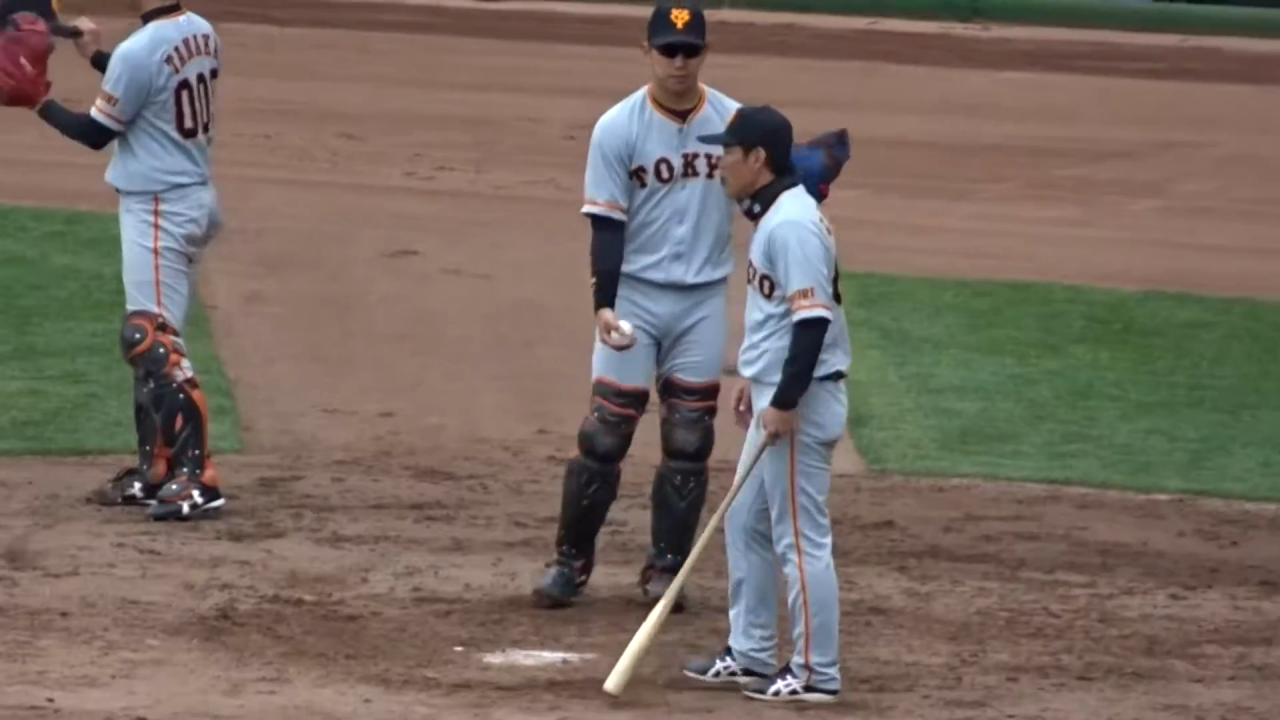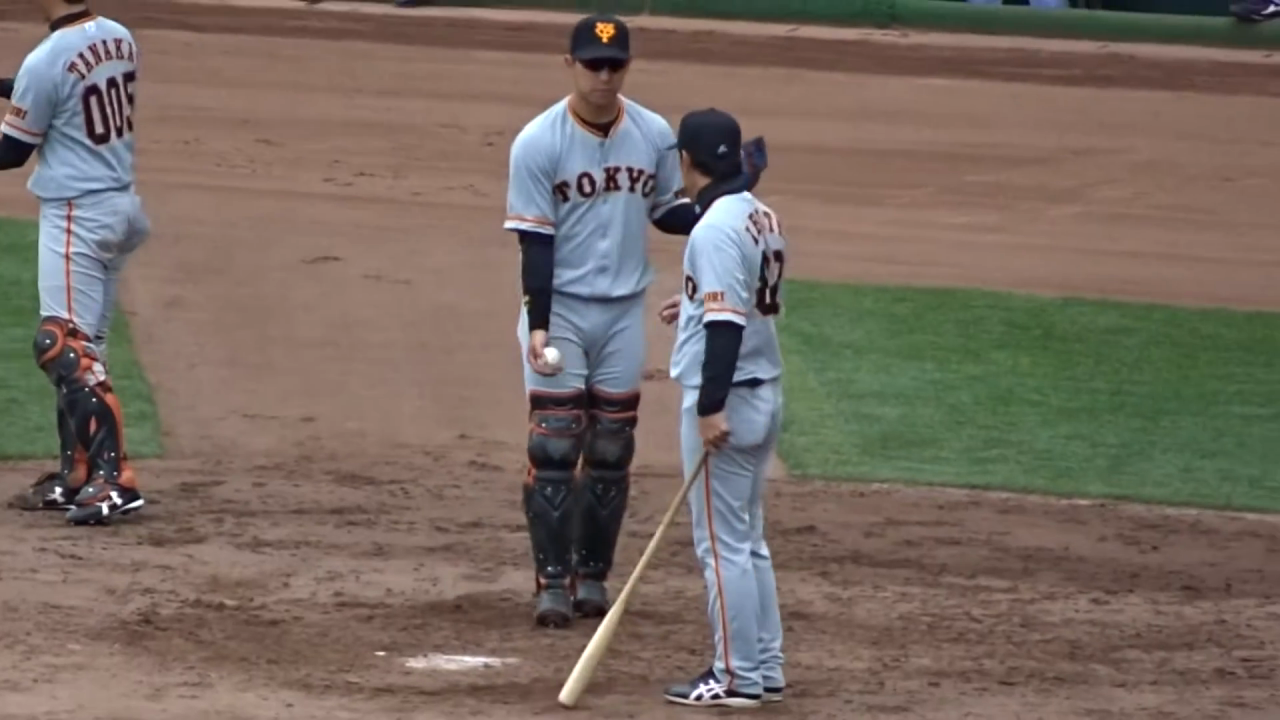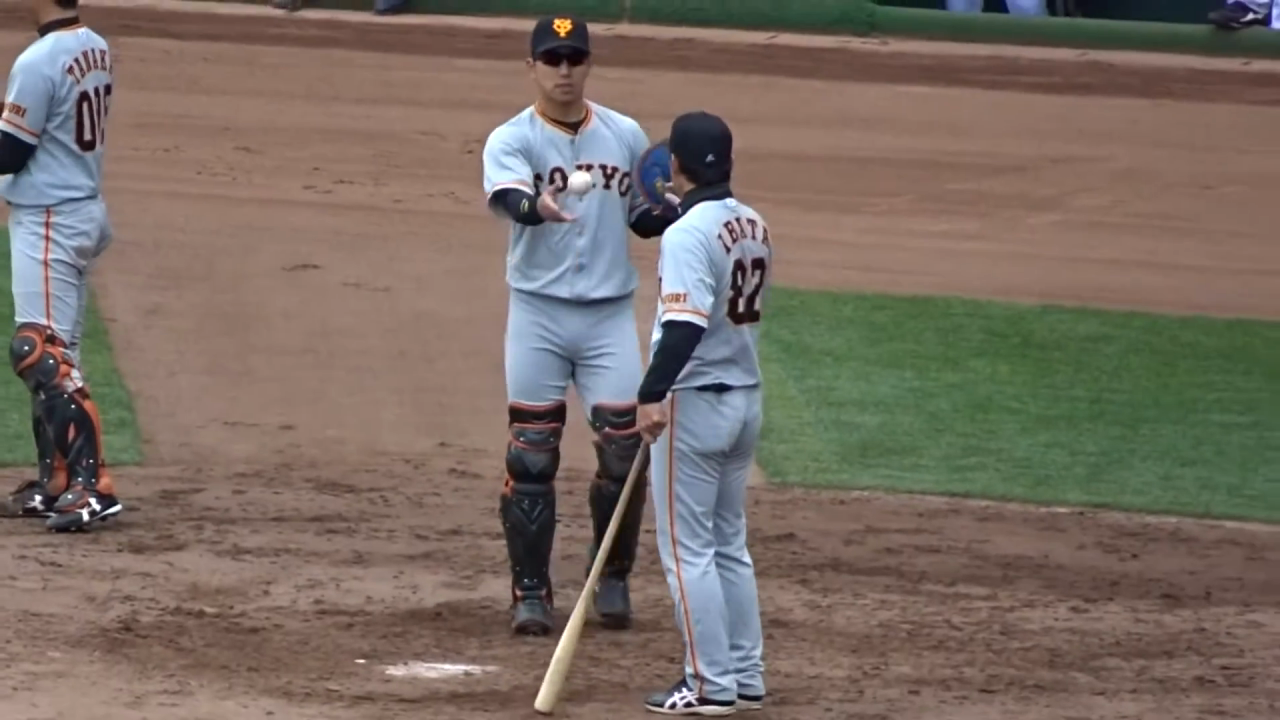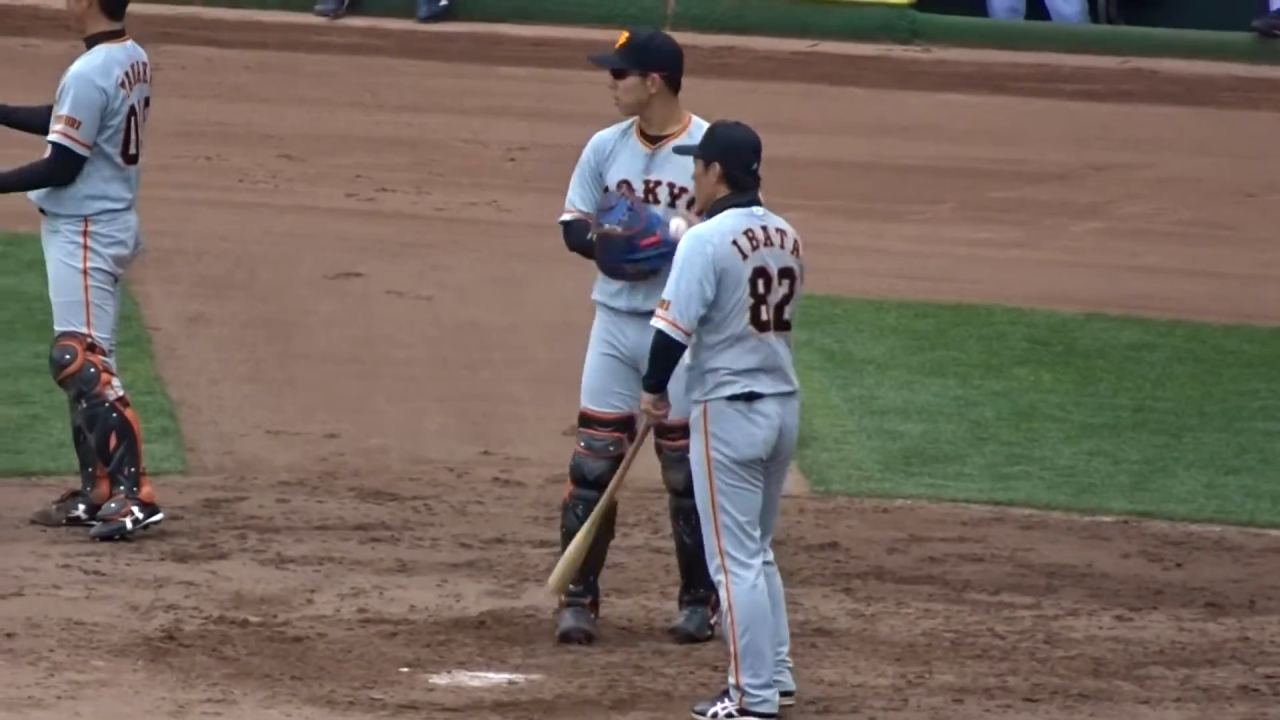
dt=0.4s
person 1, frame 1
left shoulder: (736, 121)
right shoulder: (617, 127)
right elbow: (606, 222)
right wrist: (603, 304)
left hip: (704, 300)
right hip: (635, 295)
left knee: (689, 440)
right knee: (606, 431)
left ankle: (665, 567)
right ankle: (571, 559)
person 1, frame 2
left shoulder: (655, 134)
right shoulder: (536, 142)
left elbow: (669, 213)
right elbow: (534, 241)
right wrist: (538, 325)
left hip: (623, 311)
right hip: (557, 308)
left knee: (611, 450)
right knee: (554, 445)
left ankle: (592, 572)
right ankle: (554, 579)
person 1, frame 3
left shoulder: (626, 134)
right shoulder: (510, 139)
left elbow: (643, 218)
right elbow: (508, 202)
left wrist: (680, 211)
right wrist: (540, 207)
left hip: (610, 316)
right hip: (537, 314)
left knee: (622, 449)
right knee: (530, 457)
left ankle: (612, 575)
right ankle: (530, 590)
person 1, frame 4
right shoulder: (604, 147)
right elbow: (572, 228)
right wrist: (605, 242)
right hip: (615, 324)
left knee: (687, 466)
right knee: (593, 464)
left ankle: (700, 599)
right ankle: (578, 598)
person 2, frame 1
left shoulder: (792, 223)
right shoulder: (775, 215)
left elbow: (813, 320)
left wrist: (785, 401)
right wrist: (756, 380)
left hip: (801, 399)
right hip: (780, 393)
left knee: (798, 537)
right knee: (747, 524)
left ankle: (815, 671)
right ankle: (750, 654)
person 2, frame 2
left shoulder: (715, 228)
right shoulder: (760, 216)
left elbow: (726, 325)
left wrist: (711, 406)
left hip: (726, 401)
right hip: (759, 396)
left knee: (721, 543)
right knee: (744, 539)
left ankle: (738, 676)
right ankle: (762, 665)
person 2, frame 3
left shoulder: (688, 233)
right shoulder: (754, 226)
left elbow: (685, 324)
left wrist: (652, 394)
left hip: (696, 402)
right hip: (742, 400)
left knee: (685, 548)
right knee: (728, 545)
person 2, frame 4
left shoulder: (706, 239)
right shoulder: (789, 238)
left elbow: (674, 329)
left wrist: (653, 388)
left hip: (728, 413)
right hip: (782, 408)
left knee: (734, 560)
right knee: (757, 553)
person 3, frame 1
left shoulder: (138, 50)
left elbow: (95, 133)
left wrist: (40, 103)
right wrist: (97, 56)
left hip: (158, 208)
right hip: (188, 200)
left knee: (153, 337)
right knee: (149, 335)
left ankle: (196, 478)
right ankle: (155, 470)
person 3, frame 2
left shoulder: (44, 61)
left hip: (77, 215)
right hip: (117, 207)
left knee: (63, 342)
right knee: (81, 342)
left ankle: (114, 479)
right ankle: (77, 476)
person 3, frame 3
right shoulder: (96, 48)
left hip: (48, 221)
right hip: (79, 213)
right knee: (56, 351)
left ankle: (93, 486)
right ankle: (55, 483)
person 3, frame 4
left shoulder: (88, 72)
right shoulder: (134, 59)
left elbow: (63, 166)
left hip: (83, 230)
right hip: (103, 224)
left knee: (80, 358)
right knee: (85, 358)
left ankle: (134, 494)
right ankle: (97, 491)
